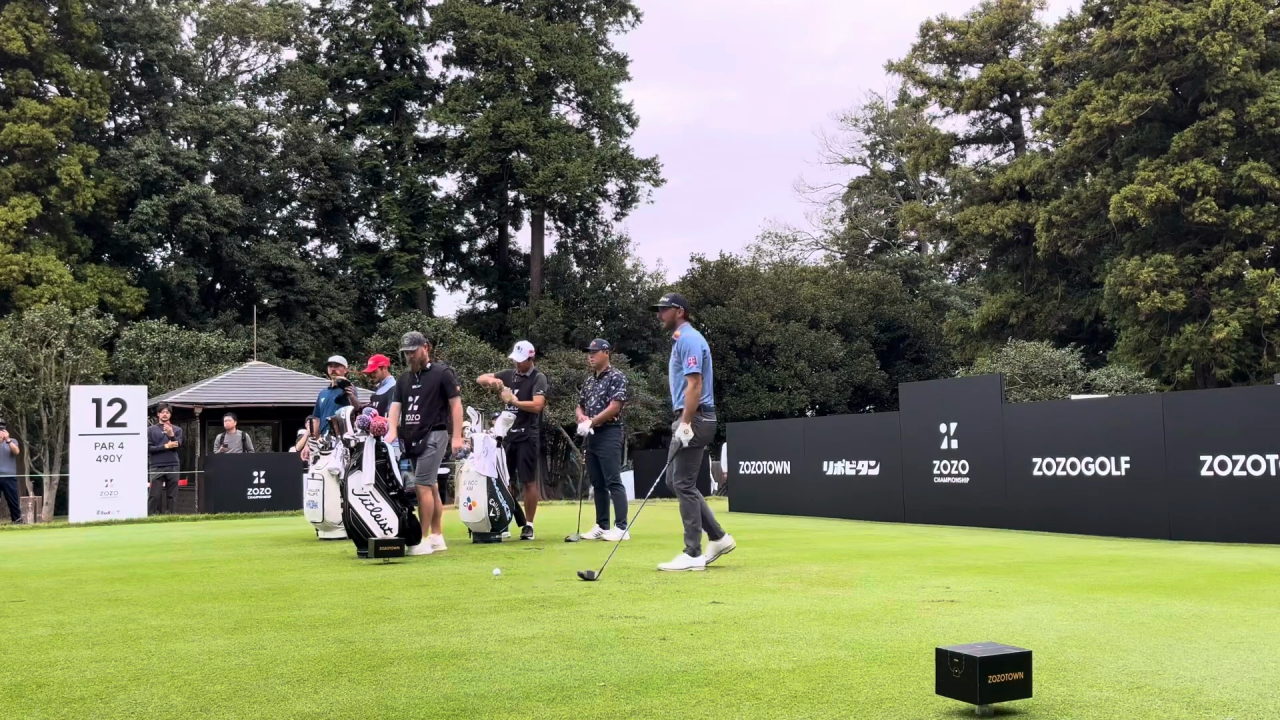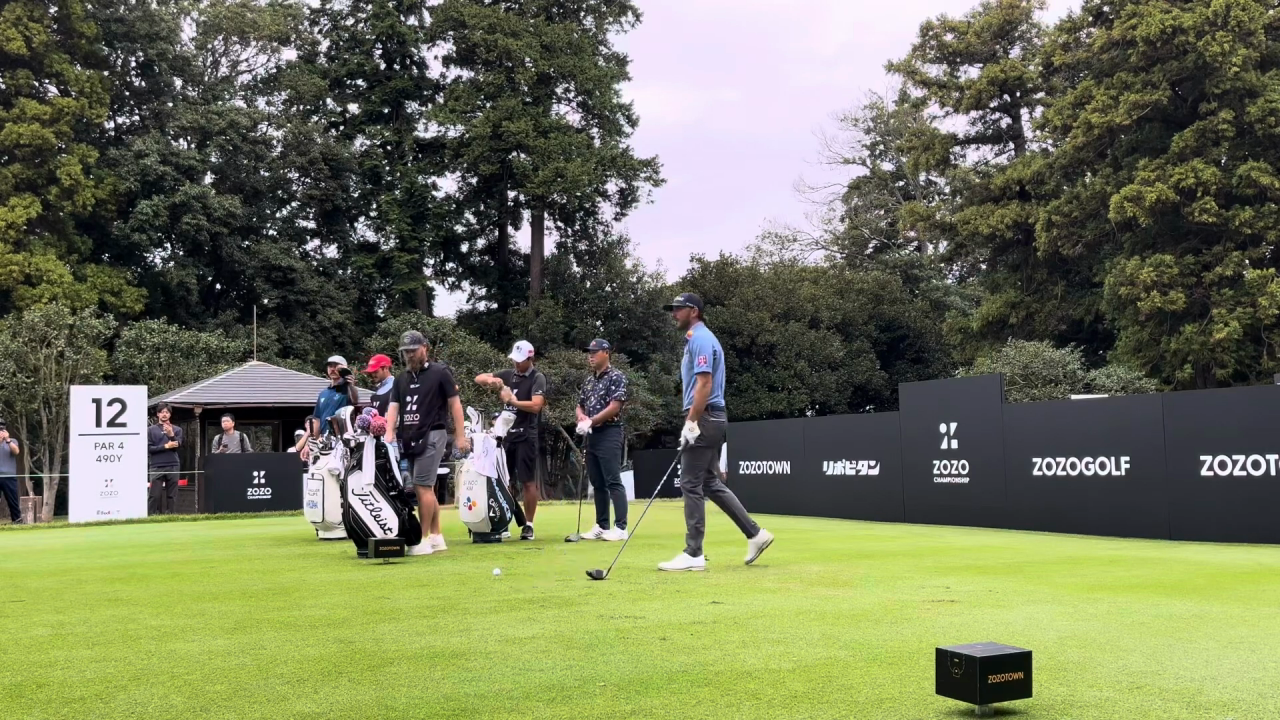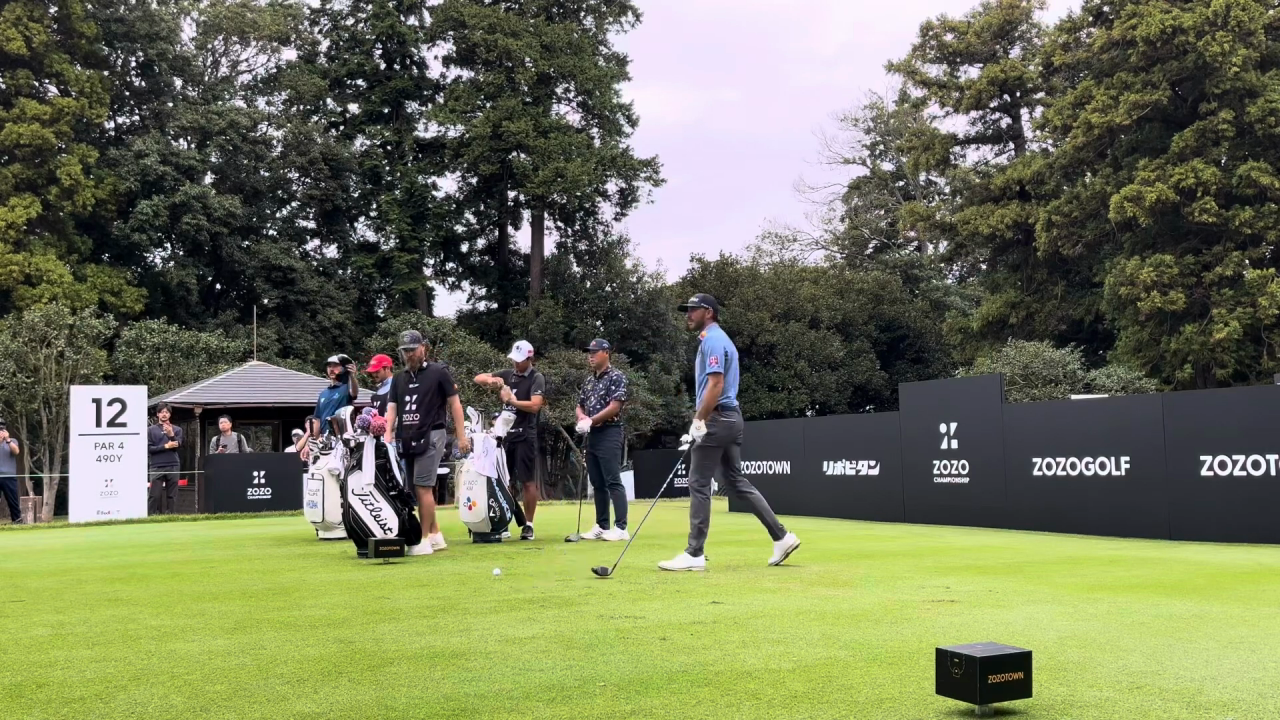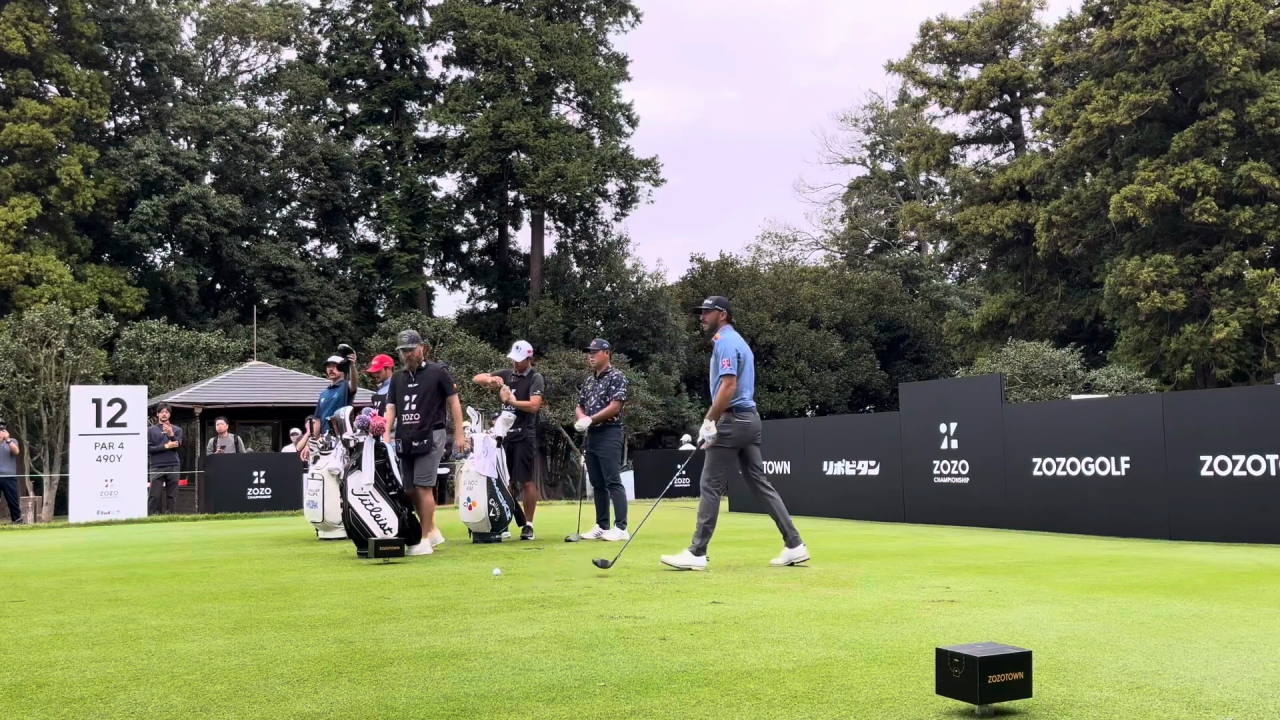
dt=0.1s
person 1, frame 1
left shoulder: (689, 340)
right shoulder: (681, 340)
left elbow: (695, 384)
left wrist: (685, 424)
right wrist: (683, 423)
left hip: (694, 420)
right hip: (690, 420)
left knee: (683, 486)
right knee: (683, 483)
left ankle: (693, 554)
right ankle: (718, 538)
person 1, frame 2
left shoulder: (701, 339)
right shoulder: (696, 340)
left elbow: (704, 383)
left wrist: (691, 421)
left hip: (703, 418)
right hip: (707, 419)
left knee: (691, 485)
right knee: (711, 484)
left ankle: (693, 554)
right ankle: (755, 534)
person 1, frame 3
left shoulder: (712, 340)
right shoulder: (715, 340)
left elbow: (715, 384)
left wrist: (698, 419)
left hip: (717, 419)
right hip: (730, 418)
left knee: (699, 485)
right knee: (737, 483)
left ankle: (694, 554)
right ankle: (782, 536)
person 1, frame 4
left shoulder: (725, 341)
right shoulder: (734, 340)
left elbow: (729, 386)
left wrist: (709, 421)
right wrist: (714, 421)
left hip: (732, 420)
right hip: (746, 419)
left knee: (711, 484)
right knee: (759, 484)
left ankle: (697, 553)
right ankle: (794, 545)
person 2, frame 1
left shoulder: (442, 373)
right shoulder: (404, 378)
left elbow: (456, 405)
right elbow: (396, 406)
left wrist: (456, 436)
right wrist: (392, 431)
left hip: (433, 436)
right hip: (411, 438)
left knee: (423, 487)
right knee: (431, 489)
left ankle: (424, 540)
right ankle: (436, 537)
person 2, frame 2
left shoulder: (440, 373)
right shoulder: (401, 378)
left elbow: (455, 404)
right elbow: (393, 406)
left wrist: (461, 435)
right wrist: (390, 432)
left hip: (432, 436)
right hip: (410, 439)
left knee: (422, 487)
right knee: (426, 489)
left ankle: (424, 540)
right ankle: (436, 537)
person 2, frame 3
left shoulder: (438, 372)
right shoulder: (399, 378)
left elbow: (454, 403)
right elbow: (392, 407)
left wrist: (461, 435)
right wrist: (388, 433)
left hip: (430, 437)
right hip: (406, 439)
left knee: (423, 488)
right knee: (416, 489)
left ankle: (425, 540)
right ankle: (435, 535)
person 2, frame 4
left shoulder: (437, 372)
right shoulder: (398, 378)
left elbow: (453, 403)
right elbow: (391, 408)
left wrist: (459, 434)
right wrist: (386, 434)
left hip: (430, 437)
right hip: (406, 439)
left knee: (423, 488)
right knee: (412, 490)
left ankle: (424, 540)
right ankle: (432, 532)
person 3, frame 1
left shoulder: (616, 377)
right shoulder: (589, 381)
left elbow: (614, 407)
right elbow: (579, 407)
left wrist: (590, 422)
right wrist: (581, 418)
left hip: (609, 435)
right hip: (592, 436)
left knee: (613, 482)
right knee: (597, 484)
left ankle: (621, 527)
right ankle: (602, 526)
person 3, frame 2
left shoulder: (616, 377)
right shoulder: (589, 381)
left elbow: (614, 407)
right elbow: (579, 406)
left wrist: (590, 421)
right wrist: (581, 417)
left hip: (609, 434)
right hip: (592, 436)
left knee: (613, 482)
right knee: (597, 484)
left ankle: (621, 527)
right ankle: (602, 526)
person 3, frame 3
left shoulder: (616, 377)
right shoulder: (589, 381)
left elbow: (614, 407)
right elbow: (579, 406)
left wrist: (590, 420)
right wrist: (581, 417)
left hip: (609, 434)
right hip: (592, 435)
left knee: (613, 481)
right knee: (597, 484)
left ankle: (621, 527)
right ankle: (601, 526)
person 3, frame 4
left shoulder: (616, 377)
right shoulder: (589, 381)
left elbow: (615, 407)
right elbow: (579, 406)
left wrist: (590, 419)
right wrist: (581, 416)
left hip: (609, 434)
right hip: (592, 435)
left knee: (613, 482)
right knee: (597, 484)
left ankle: (621, 527)
right ankle: (602, 526)
person 4, frame 1
left shoulder: (538, 378)
right shoulder: (509, 374)
left elbow: (537, 405)
right elbow: (480, 379)
left wrist: (513, 401)
right wrist: (491, 380)
left hip: (527, 436)
right hip: (507, 435)
left knee: (529, 482)
left ankle: (529, 525)
person 4, frame 2
left shoulder: (537, 378)
right shoulder: (508, 374)
left elbow: (536, 405)
right elbow: (479, 378)
left wrist: (512, 401)
right wrist: (491, 379)
left hip: (526, 436)
right hip: (506, 435)
left knee: (528, 482)
left ankle: (529, 524)
person 4, frame 3
left shoulder: (536, 378)
right shoulder: (507, 374)
left elbow: (535, 406)
right elbow: (478, 379)
left wrist: (511, 401)
right wrist: (491, 380)
left hip: (525, 436)
right hip: (505, 435)
left knee: (527, 482)
left ankle: (529, 525)
person 4, frame 4
left shoulder: (535, 378)
right shoulder: (506, 374)
left elbow: (534, 406)
right elbow: (477, 378)
left wrist: (511, 401)
right wrist: (490, 379)
left hip: (523, 436)
right hip: (504, 435)
left knee: (526, 482)
left ankle: (528, 525)
